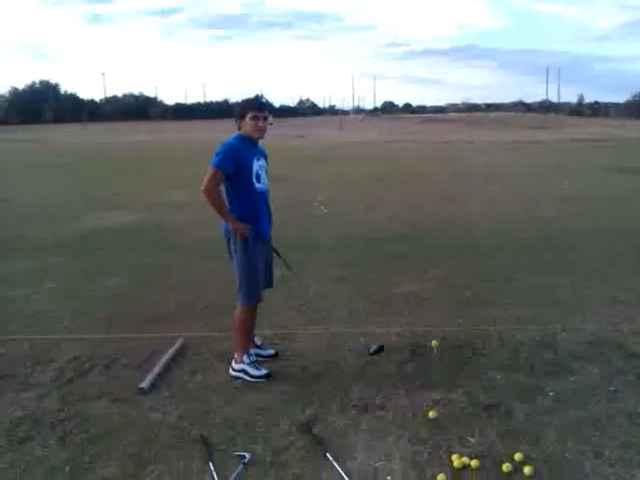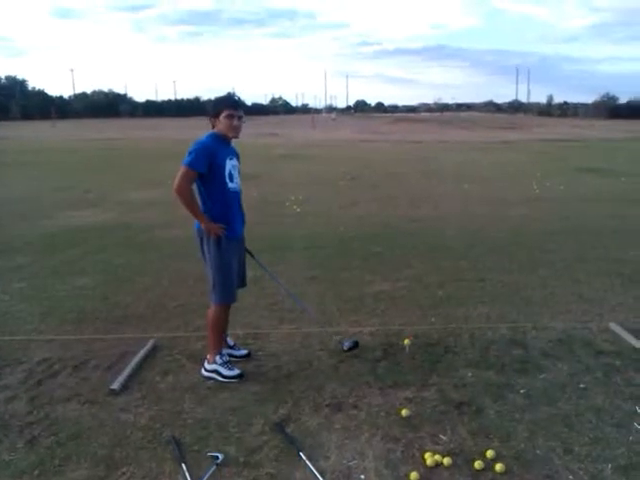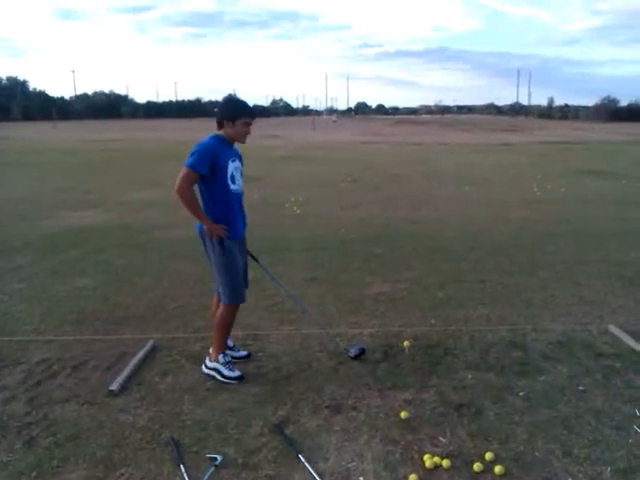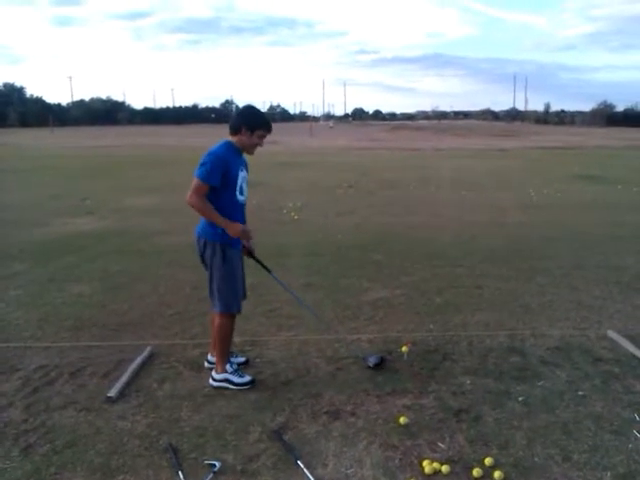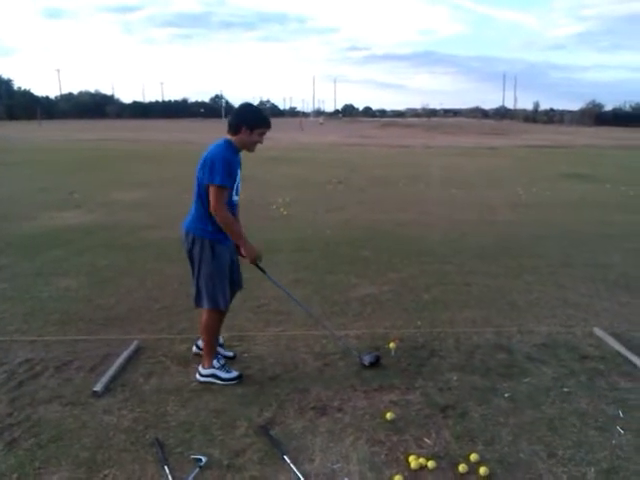
dt=0.5s
person 1, frame 1
left shoulder: (260, 152)
right shoulder: (231, 148)
right elbow: (208, 187)
right wrist: (232, 222)
left hip: (261, 231)
right hip: (244, 234)
left knee: (255, 293)
right knee: (248, 297)
left ankle: (250, 342)
right ankle: (240, 360)
person 1, frame 2
left shoulder: (231, 151)
right shoulder: (205, 147)
right elbow: (181, 186)
right wrist: (205, 222)
left hip: (234, 231)
right hip: (217, 234)
left knee: (229, 293)
right knee: (221, 297)
left ankle: (222, 342)
right ankle: (213, 360)
person 1, frame 3
left shoulder: (234, 153)
right shoulder: (207, 149)
right elbow: (181, 187)
right wrist: (207, 223)
left hip: (235, 232)
right hip: (219, 235)
left knee: (224, 292)
right knee: (232, 297)
left ankle: (222, 344)
right ankle: (214, 358)
person 1, frame 4
left shoulder: (239, 159)
right shoulder: (218, 157)
right elbow: (194, 197)
left wrist: (243, 236)
right wrist: (227, 226)
left hip: (230, 241)
right hip: (217, 242)
left knee: (224, 302)
right knee: (227, 306)
left ankle: (216, 353)
right ankle: (220, 370)
person 1, frame 5
left shoulder: (231, 154)
right shoulder: (221, 157)
right elbow: (217, 209)
left wrist: (240, 240)
right wrist: (244, 244)
left hip: (219, 236)
right hip: (206, 237)
left knee: (230, 288)
right knee: (213, 301)
left ankle: (207, 341)
right ankle: (208, 365)
